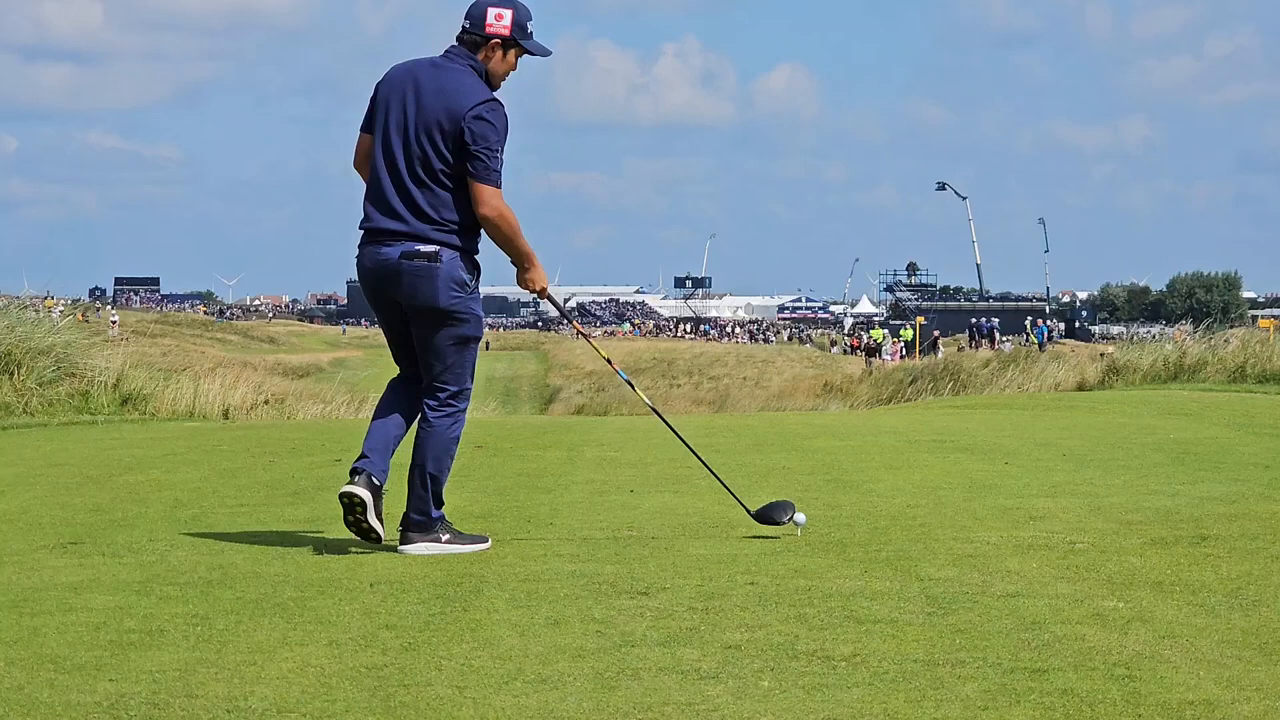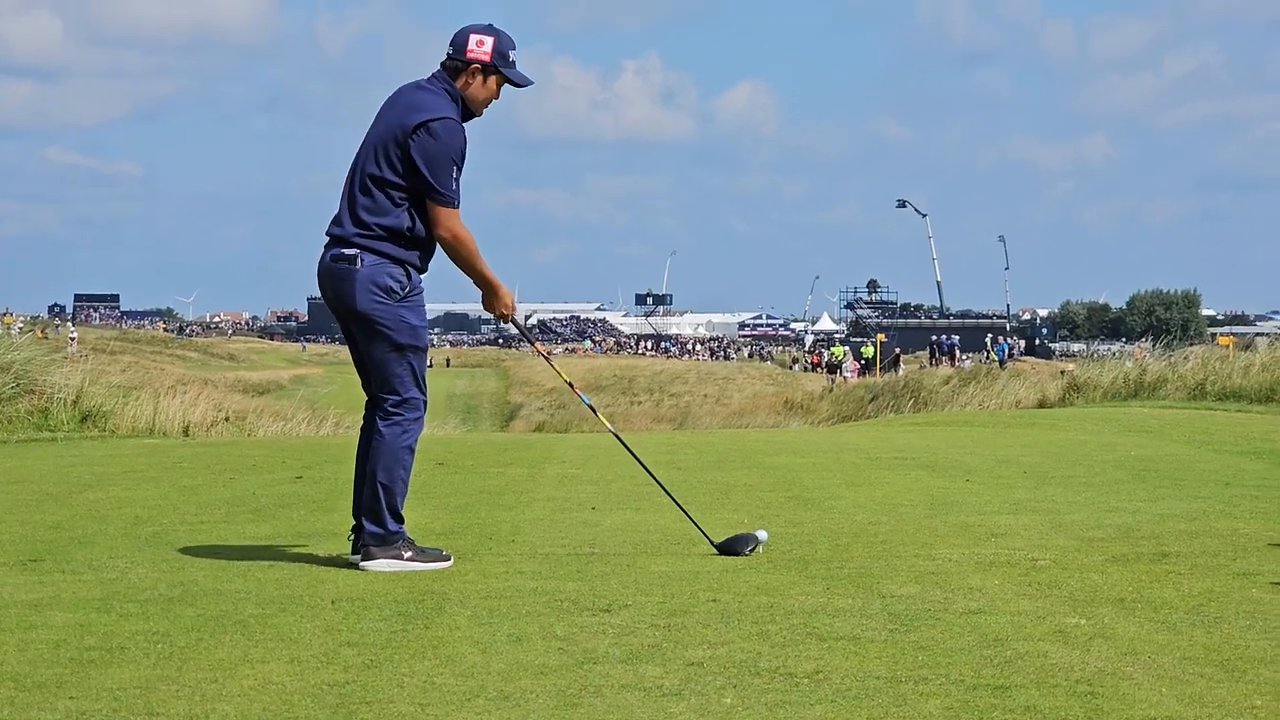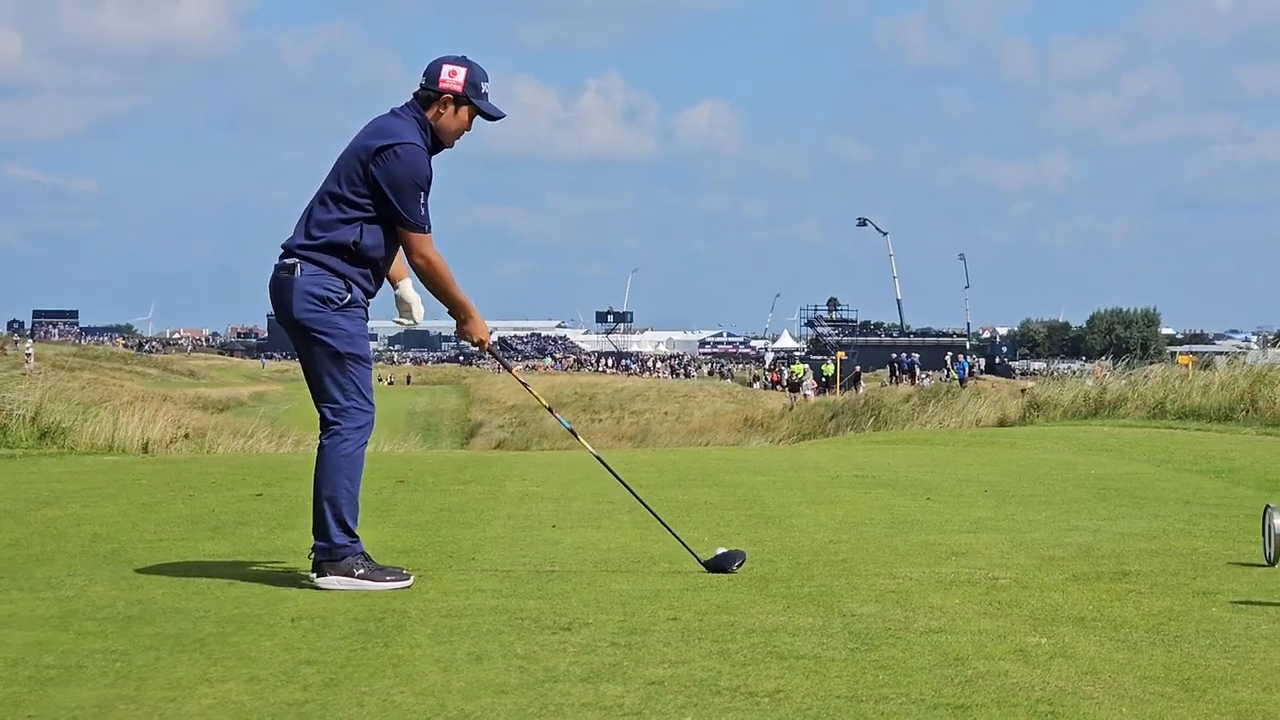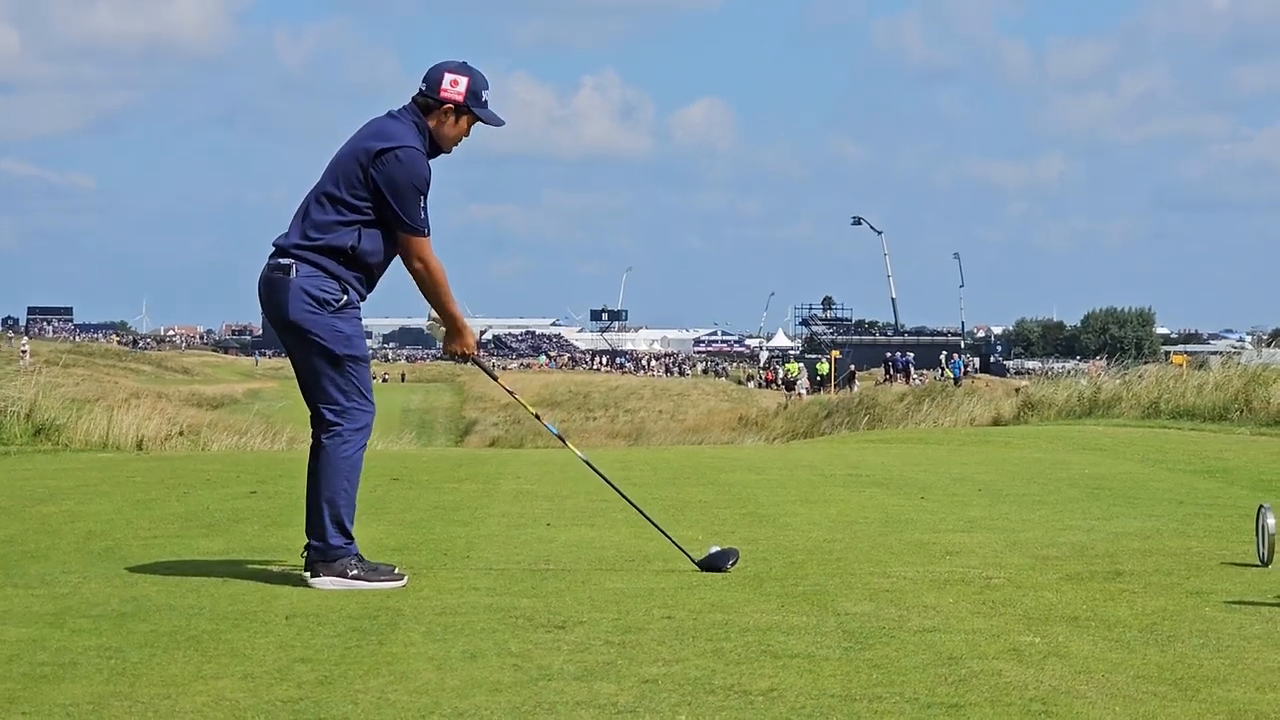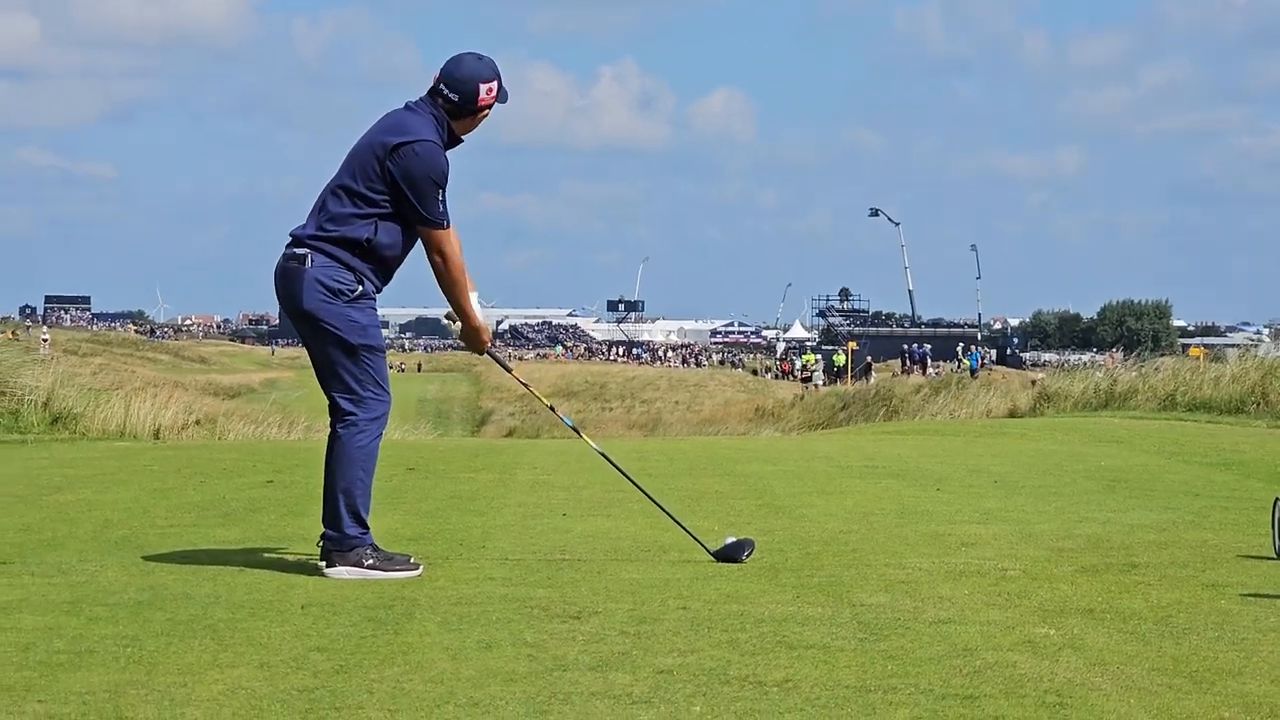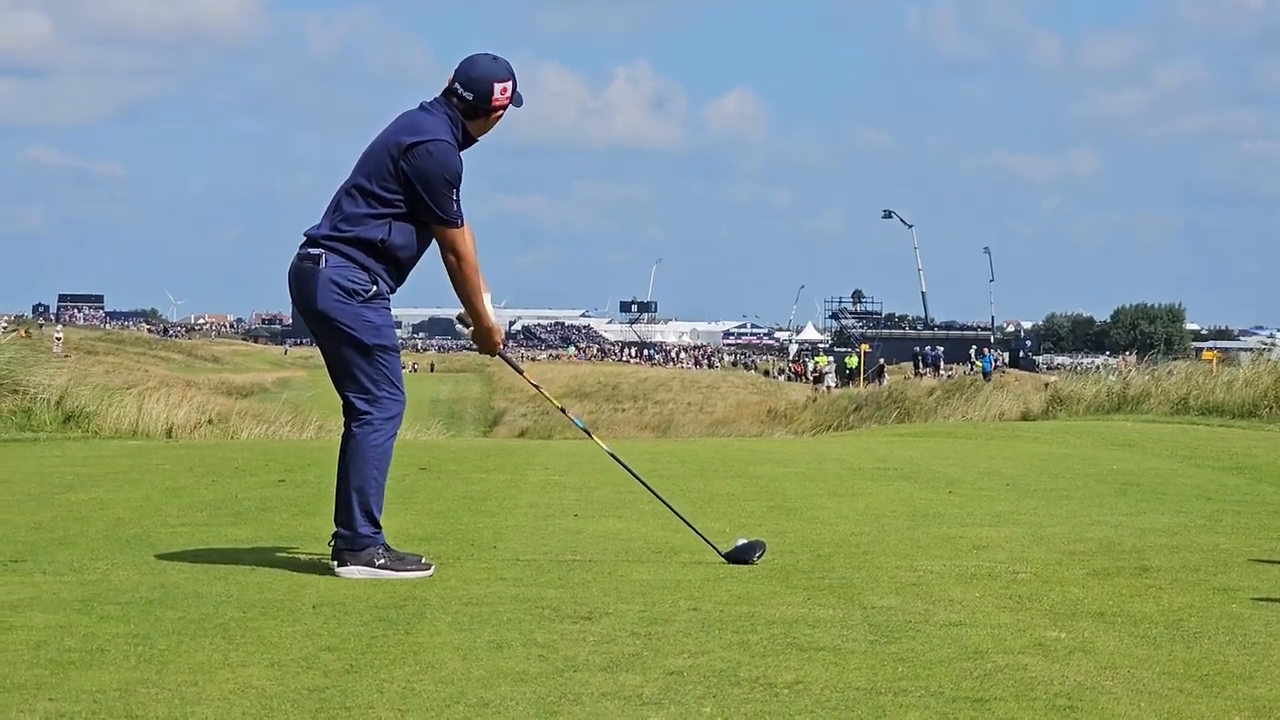
dt=0.5s
person 1, frame 1
left shoulder: (397, 77)
right shoulder: (482, 107)
left elbow: (364, 160)
right elbow: (488, 207)
right wrist: (528, 263)
left hip: (376, 256)
right hip: (439, 265)
left knee: (413, 378)
right knee: (447, 394)
left ankle: (367, 474)
right ankle: (423, 525)
person 1, frame 2
left shoulder: (410, 97)
right shoulder: (440, 125)
right elbow: (447, 228)
right wrist: (492, 288)
left hip: (346, 267)
right hip: (379, 275)
left knee: (386, 403)
right knee: (404, 406)
left ankle: (369, 533)
right ankle: (385, 541)
person 1, frame 3
left shoulder: (394, 132)
right shoulder: (404, 150)
right elbow: (422, 253)
left wrist: (400, 283)
right wrist: (466, 315)
left hip: (308, 285)
right hip: (325, 289)
left knee: (344, 418)
right knee: (351, 417)
left ankle: (331, 551)
right ankle: (339, 556)
person 1, frame 4
left shoulder: (391, 132)
right shoulder: (403, 153)
left elbow: (411, 250)
right elbow: (420, 258)
left wrist: (445, 314)
right wrist: (457, 325)
left hip: (295, 284)
right hip: (317, 289)
left knee: (336, 419)
right knee: (350, 417)
left ankle: (324, 549)
right ankle: (334, 557)
person 1, frame 5
left shoulder: (411, 124)
right shoulder: (421, 149)
left elbow: (442, 227)
right elbow: (441, 252)
left wrist: (471, 297)
right wrist: (471, 323)
left hip: (312, 275)
right hip: (334, 280)
left knee: (355, 409)
right knee: (366, 407)
left ankle: (341, 539)
right ankle: (349, 547)
person 1, frame 6
left shoulder: (426, 126)
right shoulder: (434, 147)
left elbow: (458, 227)
right elbow: (456, 250)
left wrist: (483, 303)
right wrist: (483, 325)
left hip: (326, 276)
right hip: (348, 281)
left knee: (368, 408)
right knee: (381, 407)
left ankle: (353, 539)
right ankle: (361, 547)
